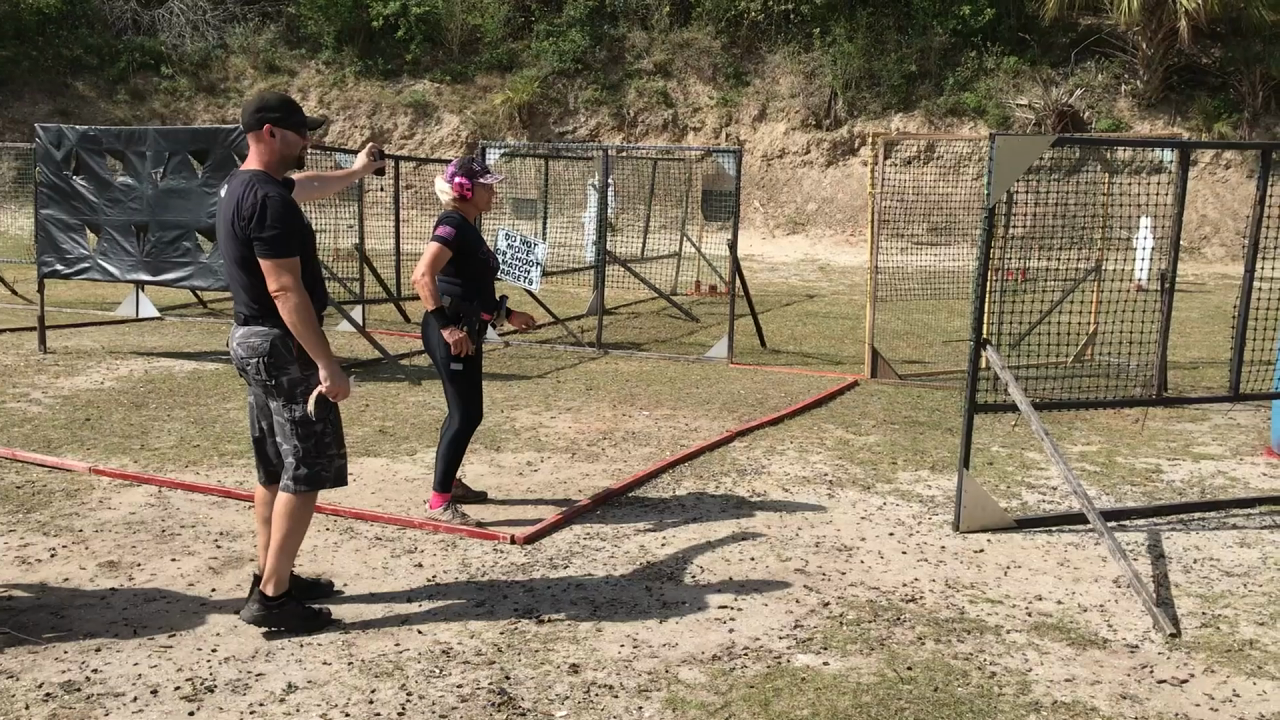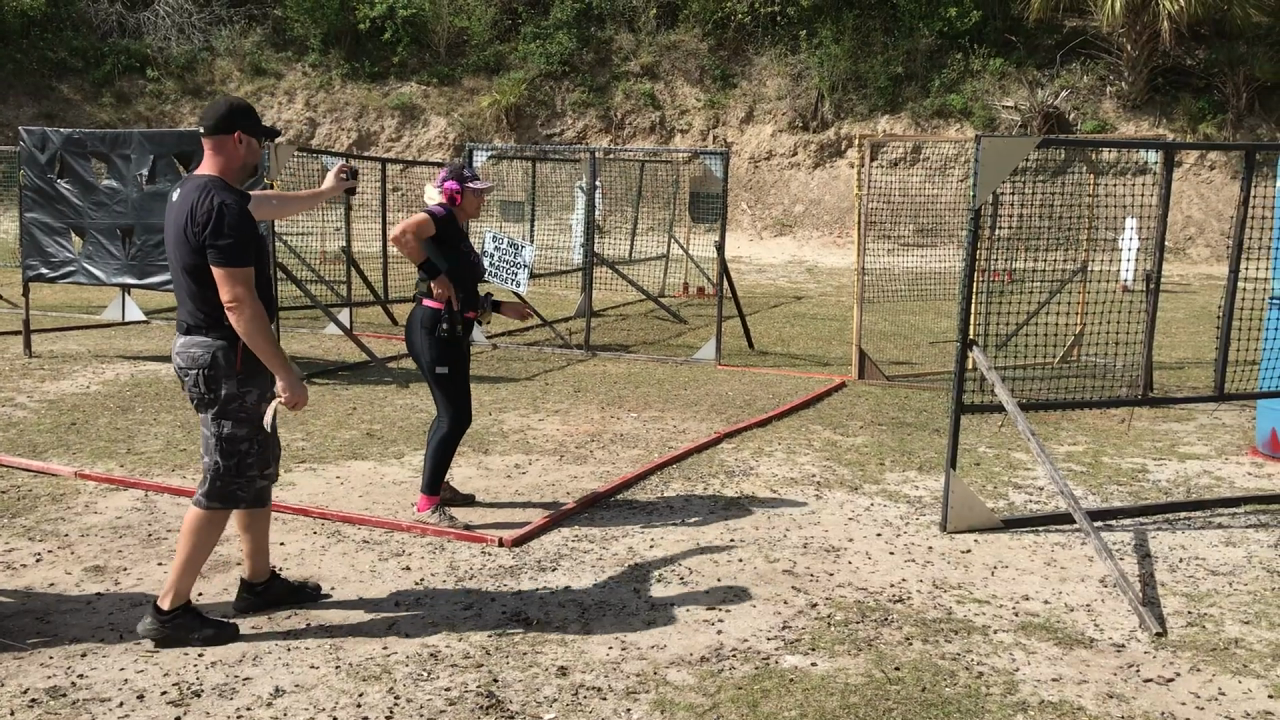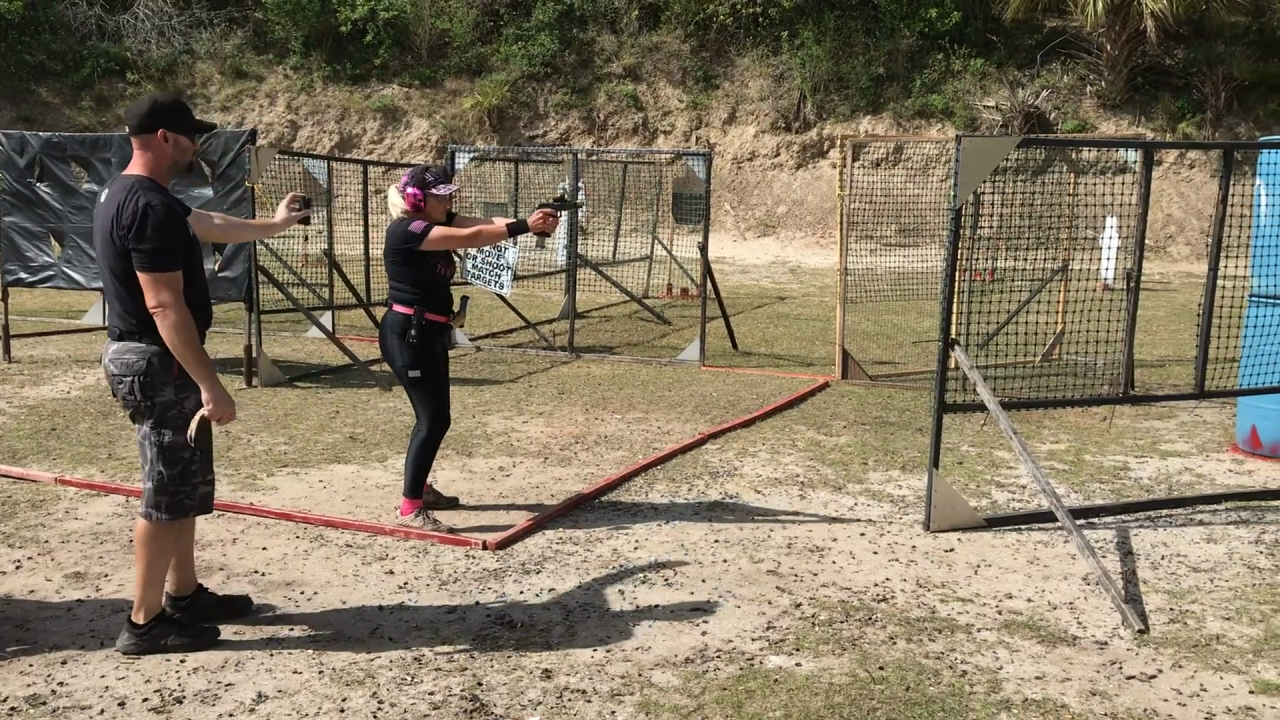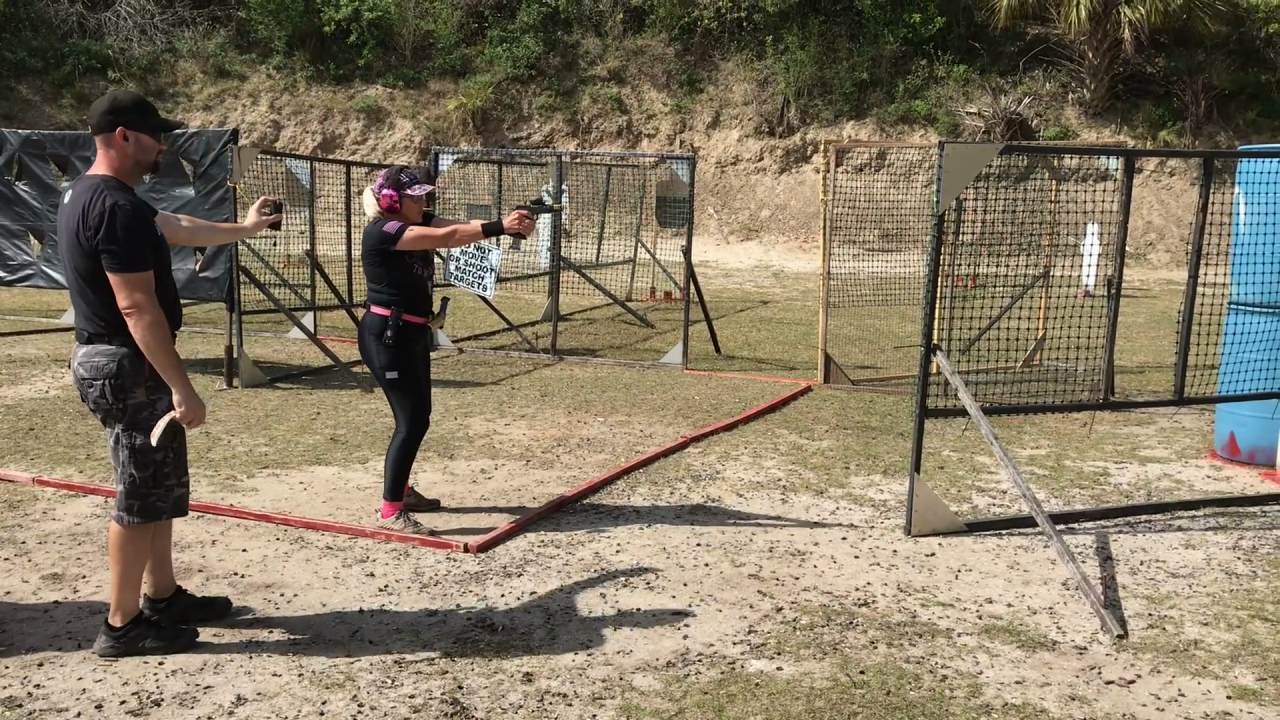
dt=0.7s
person 1, frame 1
left shoulder: (243, 184)
right shoulder: (268, 200)
left elbow: (306, 186)
right elbow: (286, 291)
left wrist: (357, 171)
right wrist: (327, 364)
left hip: (254, 340)
right hip: (281, 346)
left knee: (276, 469)
right knee: (307, 469)
left ankle: (272, 578)
right ankle: (272, 596)
person 1, frame 2
left shoulder: (194, 191)
right shoulder: (222, 208)
left elbow: (262, 204)
right elbow: (239, 303)
left wrist: (322, 192)
right wrist: (285, 373)
left hip: (207, 352)
right hip: (225, 359)
left knee: (254, 470)
right knee: (225, 485)
left ankle: (259, 581)
right ankle: (169, 610)
person 1, frame 3
left shoulder: (128, 191)
right shoulder: (150, 207)
left elbow: (206, 224)
right elbow: (166, 308)
left wrist: (273, 224)
right wrist: (209, 385)
left hip: (147, 358)
right hip: (160, 364)
left knee: (184, 483)
right knee: (169, 492)
left ankle: (183, 596)
right ankle: (145, 622)
person 1, frame 4
left shoulder: (90, 193)
right shoulder: (117, 206)
left elbow: (176, 227)
right elbow: (138, 308)
left wrist: (243, 228)
right wrist: (182, 387)
left hip: (118, 361)
right hip: (129, 367)
left knee: (161, 488)
right knee: (141, 496)
left ankle: (163, 597)
right ankle: (122, 625)
person 2, frame 1
left shoulder: (468, 227)
right shoulder: (452, 225)
right elbow: (422, 276)
left wrist: (507, 314)
right wrist: (446, 325)
left hip: (466, 330)
right hip: (452, 333)
left knee: (464, 412)
right knee: (466, 414)
left ankle: (449, 483)
right ankle: (439, 502)
person 2, frame 2
left shoulder: (459, 231)
right shoulder: (441, 219)
right elbow: (399, 234)
left wrist: (502, 307)
right wrist: (434, 274)
left hip: (453, 330)
right hip: (434, 329)
left knee: (454, 412)
right knee: (454, 416)
left ankle: (438, 484)
right ankle: (428, 504)
person 2, frame 3
left shoulder: (438, 223)
right shoulder: (406, 230)
left elbow: (485, 223)
right elbow: (470, 238)
left wrist: (530, 222)
right wrist: (524, 226)
left hip: (430, 332)
right hip: (407, 334)
left knee: (433, 415)
right knee: (434, 419)
left ankle: (420, 488)
right ankle: (409, 508)
person 2, frame 4
left shoulder: (418, 223)
right shoulder: (381, 232)
left elbow: (462, 225)
right elbow: (446, 237)
left wrist: (508, 225)
right wrist: (500, 227)
left hip: (413, 334)
right hip: (387, 336)
left knee: (418, 416)
right knee: (411, 421)
left ankle: (401, 491)
right ankle: (389, 511)
